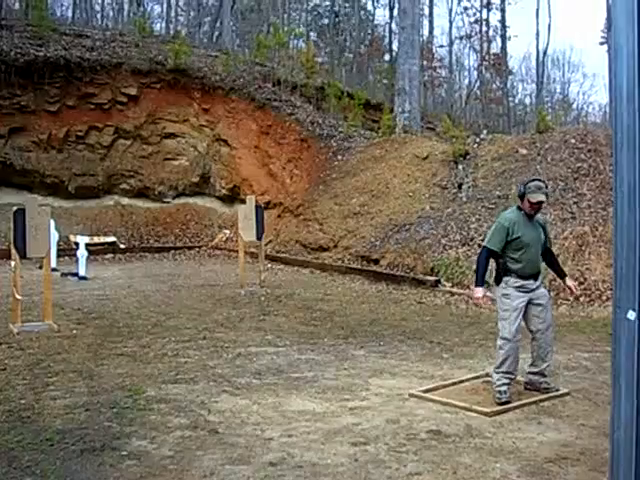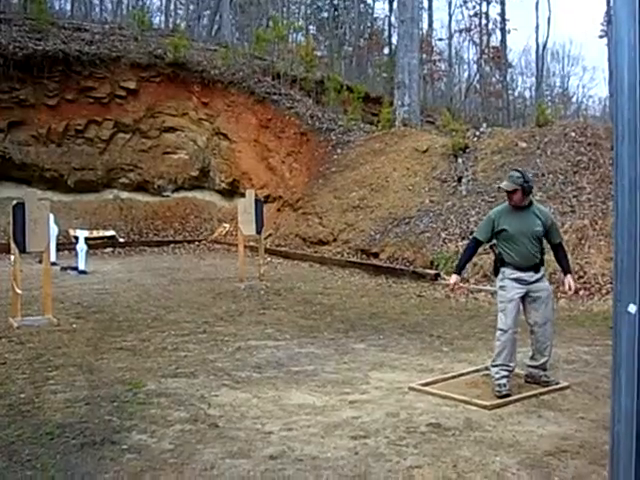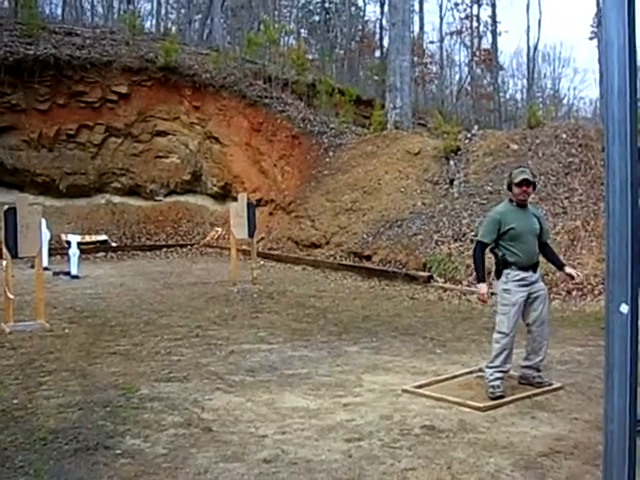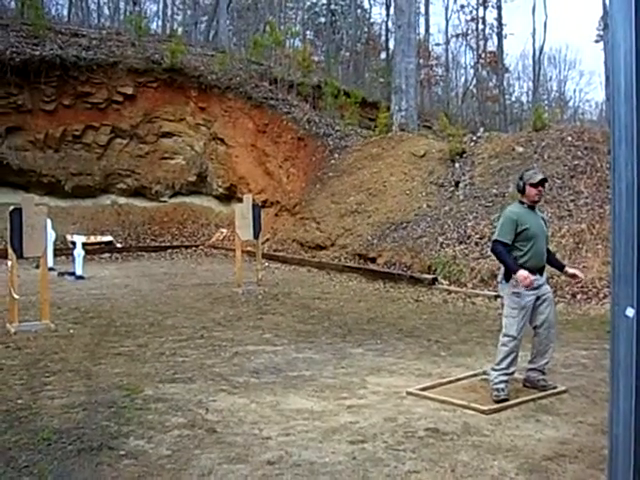
dt=0.4s
person 1, frame 1
left shoulder: (540, 223)
right shoulder: (507, 221)
left elbow: (546, 252)
right elbow: (486, 253)
left wrist: (563, 277)
right wrist: (479, 285)
left hip: (536, 284)
right hip: (511, 285)
left knee: (543, 331)
right knee: (509, 336)
left ankle: (536, 377)
right ankle: (501, 383)
person 1, frame 2
left shoulder: (543, 214)
right shoulder: (497, 215)
left elbow: (557, 245)
right elbow: (475, 243)
left wrist: (567, 273)
right wrist: (457, 272)
left hip: (537, 276)
right hip: (510, 277)
left knee: (543, 326)
right knee: (506, 328)
left ankle: (536, 370)
right ankle: (500, 376)
person 1, frame 3
left shoulder: (535, 214)
right shoulder: (499, 214)
left elbow: (543, 245)
right elbow: (480, 247)
left wrist: (563, 267)
right wrist: (480, 281)
left hip: (534, 277)
right hip: (511, 278)
left knee: (539, 326)
right knee: (505, 330)
left ankle: (529, 371)
right ankle: (494, 378)
person 1, frame 4
left shoulder: (539, 217)
right shoulder: (512, 214)
right elbow: (497, 247)
left wrist: (564, 269)
right wrist: (517, 270)
left hip: (540, 280)
right hip: (519, 282)
left knee: (546, 329)
right knee: (512, 333)
left ankle: (534, 374)
right ankle: (499, 381)
